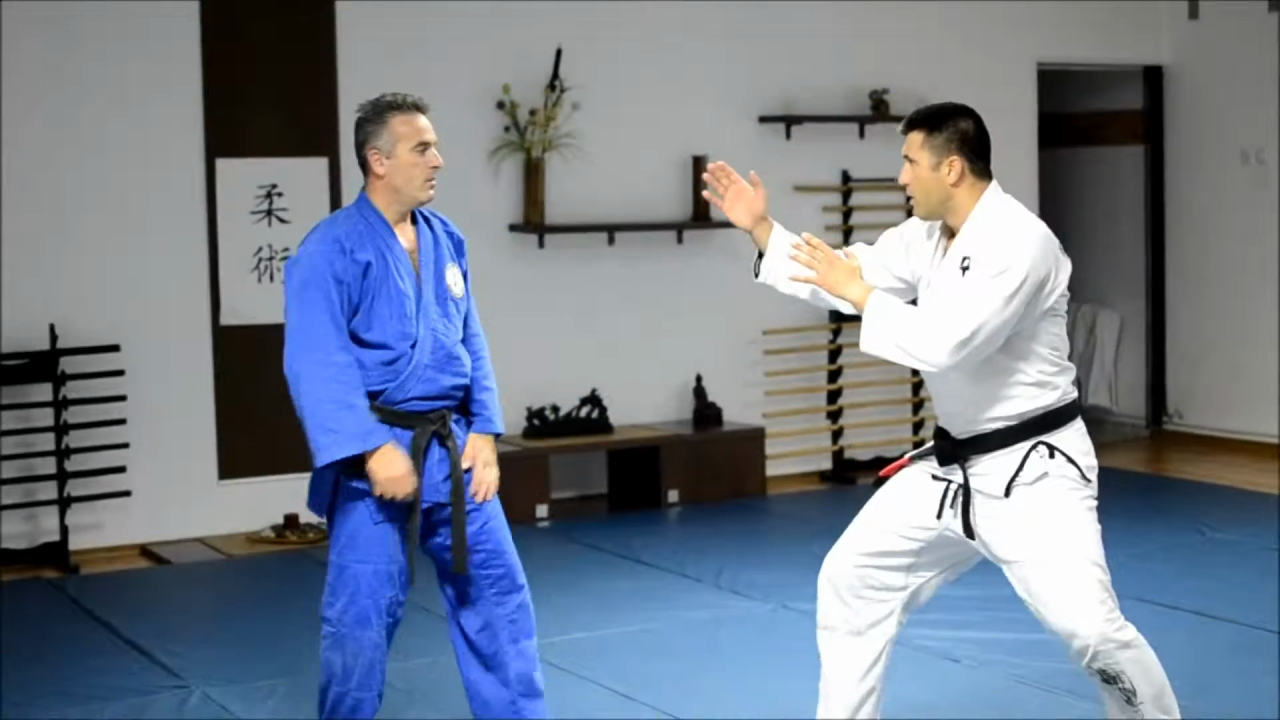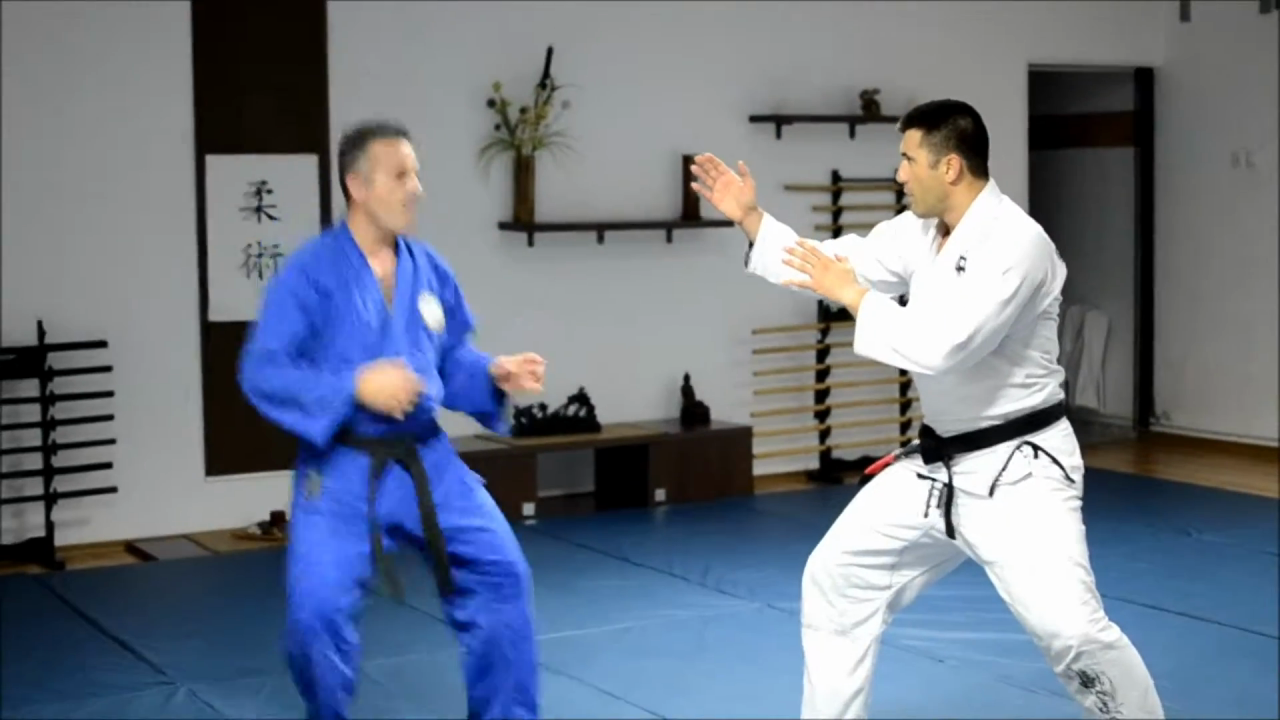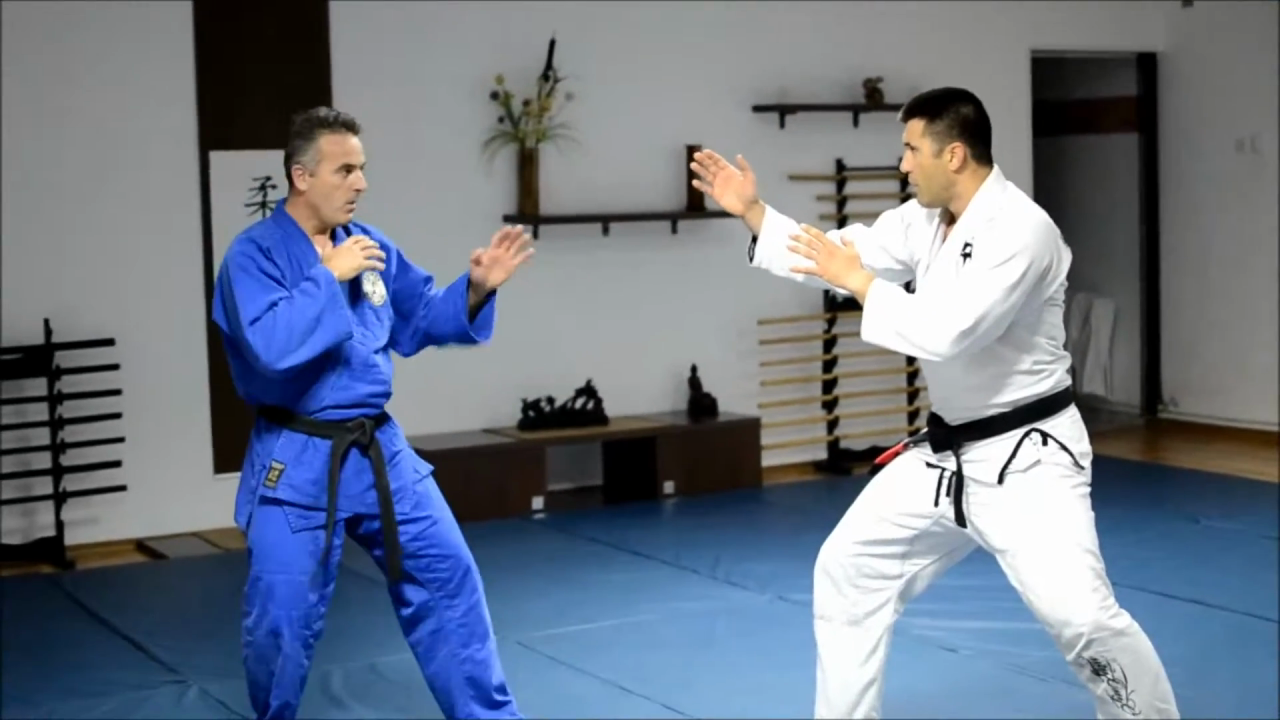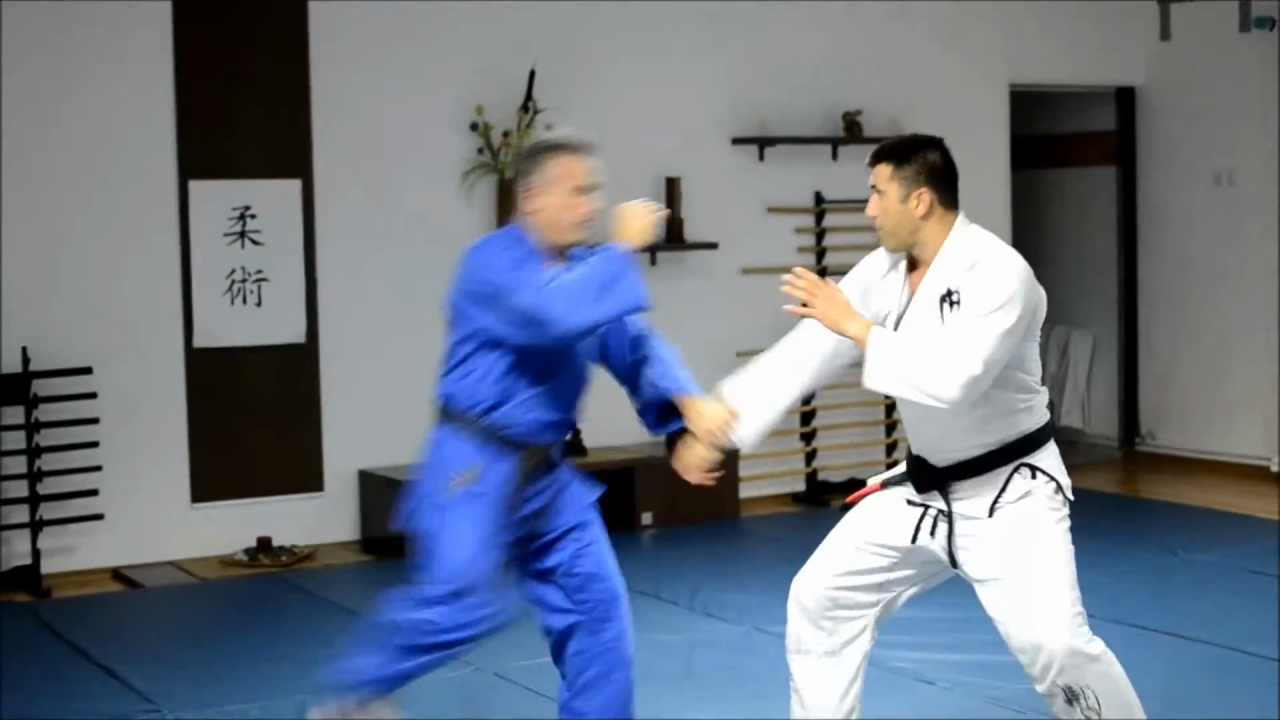
dt=0.7s
person 1, frame 1
left shoulder: (1019, 242)
right shoulder: (926, 237)
left elbow: (945, 343)
right elbow: (836, 276)
left wrist: (859, 293)
right wrist: (761, 228)
left hip: (1033, 469)
right hip: (952, 465)
left knee: (1091, 625)
right knee: (852, 579)
person 1, frame 2
left shoulder: (1015, 243)
right shoulder: (920, 230)
left elbow: (942, 346)
right elbow: (835, 264)
left wrist: (853, 295)
right wrist: (751, 218)
left hip: (1018, 467)
right hip: (938, 461)
left knee: (1071, 628)
right knee: (836, 578)
person 1, frame 3
left shoulder: (1020, 229)
right shoulder: (925, 218)
left elbow: (947, 333)
right elbow: (837, 254)
left wrist: (859, 281)
right wrist: (753, 212)
left hip: (1026, 456)
right hip: (945, 451)
left knee: (1081, 613)
right knee: (849, 569)
person 1, frame 4
left shoulder: (999, 273)
right shoulder: (883, 271)
left elbow: (953, 380)
right elbow: (805, 354)
left wrist: (857, 327)
left hip: (1010, 490)
right hip: (924, 489)
left knee: (1055, 642)
right knee: (820, 598)
person 2, frame 1
left shoulder: (446, 239)
right shoulder: (332, 248)
right elbow: (315, 364)
left wrist: (482, 429)
right wrist: (374, 450)
left hip: (448, 443)
right hip: (374, 451)
left knee: (495, 587)
right knee: (364, 613)
person 2, frame 2
left shoulder: (429, 270)
right shoulder: (309, 274)
right elbow: (261, 375)
left wrist: (495, 376)
right wrist: (354, 386)
left hip: (426, 462)
right hip: (343, 471)
left knee: (501, 577)
right knee: (317, 615)
person 2, frame 3
left shoulder: (370, 244)
right shoulder: (255, 254)
left elbow: (419, 322)
right elbow: (274, 346)
left wrist: (476, 286)
right wrist: (329, 275)
left hip: (378, 448)
right hip: (297, 461)
left knee: (446, 574)
right knee: (284, 615)
person 2, frame 4
left shoulder: (590, 270)
right shoulder: (496, 262)
left elbow: (632, 346)
right elbow: (563, 312)
left wrist: (685, 398)
right wrist: (624, 247)
left hip: (544, 471)
right hip: (475, 467)
left knee: (597, 611)
right knee: (463, 603)
